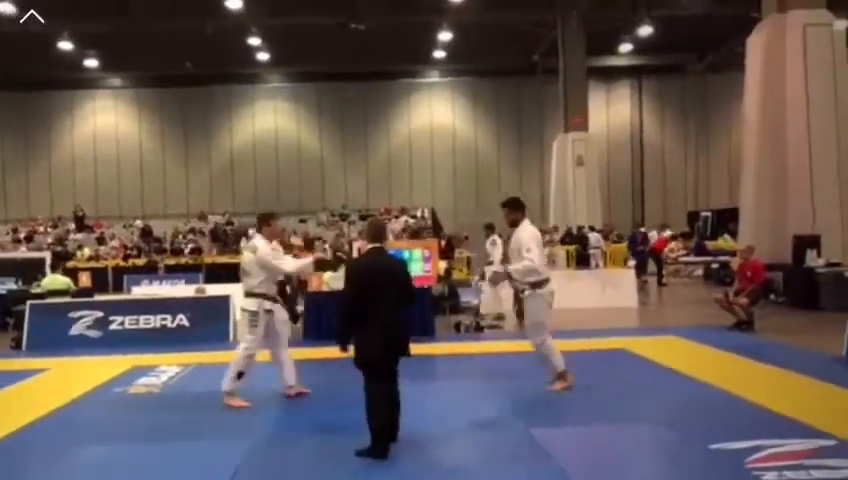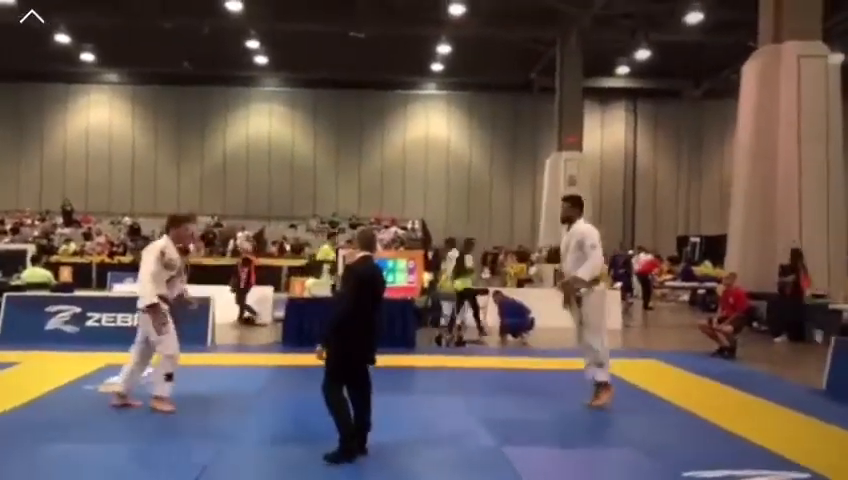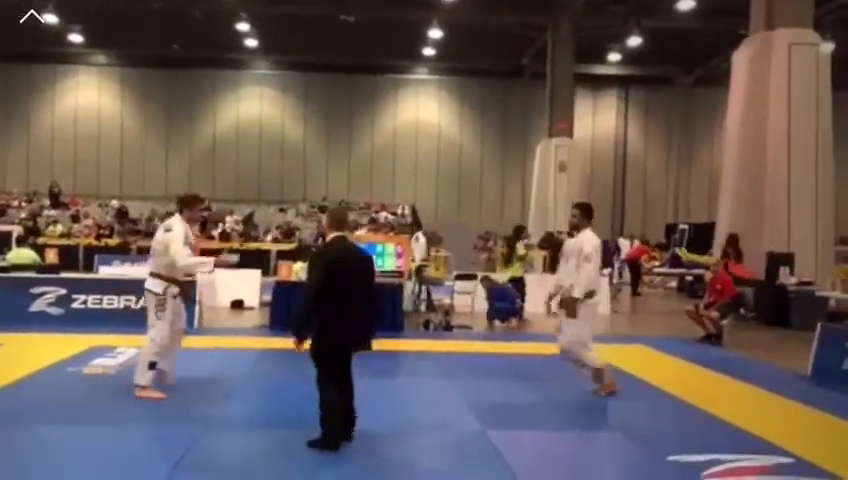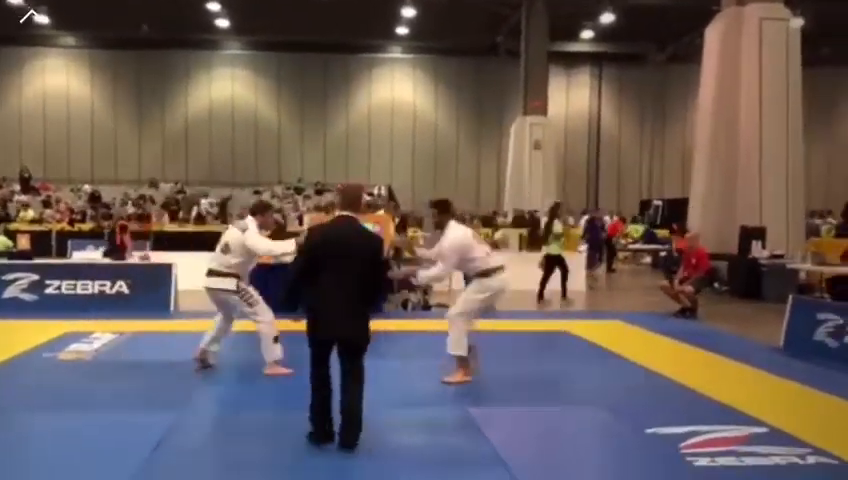
dt=0.7s
person 1, frame 1
left shoulder: (356, 266)
right shoulder: (398, 265)
left elbow: (349, 305)
right elbow: (409, 297)
left wrist: (343, 337)
left hip: (369, 336)
right hip: (394, 334)
left knee: (374, 388)
right knee: (389, 383)
left ankle: (379, 444)
right ankle: (391, 432)
person 1, frame 2
left shoulder: (354, 269)
right shoulder: (377, 273)
left elbow: (344, 309)
left wrist: (326, 341)
left hip: (347, 341)
right hip: (363, 341)
left knee: (332, 388)
right knee: (359, 388)
left ankle: (349, 445)
right ankle: (359, 442)
person 1, frame 3
left shoulder: (322, 255)
right shoulder: (363, 257)
left elbow: (312, 296)
right elbow: (370, 297)
left wrist: (300, 331)
right wrist: (367, 331)
left hip: (328, 330)
right hip: (352, 330)
left knee: (328, 381)
right knee: (344, 377)
left ankle: (330, 437)
right ankle: (346, 428)
person 1, frame 4
left shoulder: (316, 234)
right shoulder: (372, 240)
left elbow: (298, 272)
right elbow: (379, 283)
left wrist: (293, 301)
left hip: (321, 316)
right hip: (356, 319)
left knee: (319, 370)
right knee: (352, 375)
left ankle: (322, 430)
right ankle: (349, 435)
person 2, frame 1
left shoulder: (527, 234)
right shoulder: (520, 232)
left elbow: (532, 264)
left wrist: (506, 273)
left hip: (537, 291)
right hip: (531, 290)
left knee: (539, 337)
right knee: (536, 334)
left ankle: (564, 376)
right ankle: (559, 371)
person 2, frame 2
left shoulder: (586, 231)
right shoulder: (568, 234)
left elbow: (596, 259)
left wrist: (577, 278)
right wrist: (567, 287)
left hip: (590, 292)
right hip: (576, 293)
left knee: (594, 339)
right knee: (585, 340)
left ankle: (604, 385)
right ankle: (598, 385)
person 2, frame 3
left shoulder: (589, 241)
right shoulder: (575, 241)
left elbow: (587, 274)
left wrist: (573, 297)
right wrist: (553, 293)
left hip: (581, 301)
right hip: (572, 300)
left knee: (570, 345)
right knee: (578, 345)
left ankle: (604, 375)
right ankle: (604, 380)
person 2, frame 4
left shoulder: (454, 238)
right shoulder: (456, 231)
left elbow: (441, 271)
right elbow: (435, 254)
left wrist: (412, 273)
left hip: (489, 280)
right hip: (494, 277)
left knee: (456, 317)
right knee: (463, 315)
left ankle: (463, 370)
right ankle: (468, 351)
person 3, frame 1
left shoulder: (260, 245)
right shoulder: (261, 249)
right elbow: (288, 267)
right wrist: (311, 260)
left hip: (265, 302)
right hip: (256, 305)
left knee: (280, 343)
right knee: (249, 349)
left ankle: (291, 386)
right ankle: (229, 393)
person 3, frame 2
left shoulder: (173, 252)
right shoulder: (158, 249)
right elbow: (145, 278)
left wrist: (183, 294)
right wrist: (153, 305)
left hip: (160, 306)
right hip: (154, 307)
left knee: (141, 352)
right knee: (170, 350)
left ankle: (122, 395)
right ankle: (159, 397)
person 3, frame 3
left shoulder: (176, 226)
right shoulder: (176, 231)
right elbow: (184, 262)
left wrist: (185, 274)
right wrist: (216, 261)
left hip: (169, 287)
right hip: (162, 289)
left knee: (176, 330)
right knee: (158, 337)
left ankle: (163, 368)
right ankle: (142, 385)
person 3, frame 4
left shoulder: (241, 228)
right shoulder: (250, 233)
right elbow: (268, 249)
right wrist: (295, 244)
left hip: (213, 281)
right hip: (228, 284)
left knee: (226, 318)
right knee: (265, 317)
left ankle: (204, 353)
right ankle: (273, 364)
